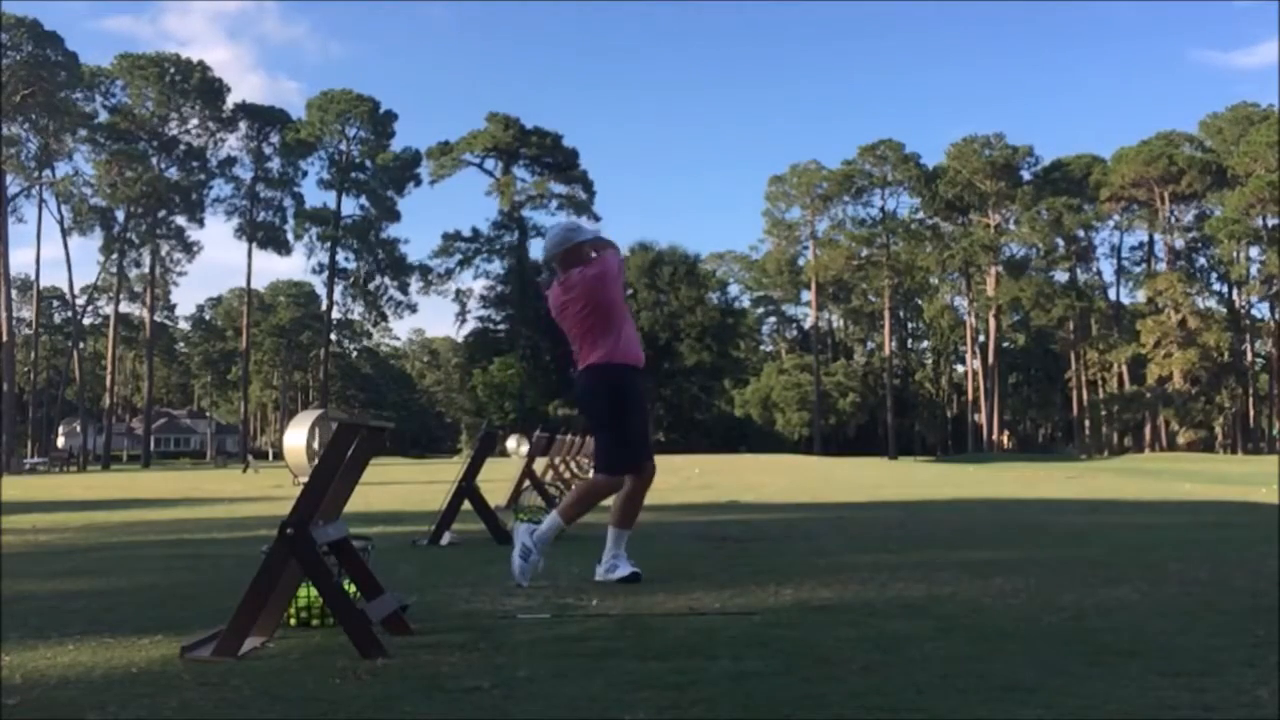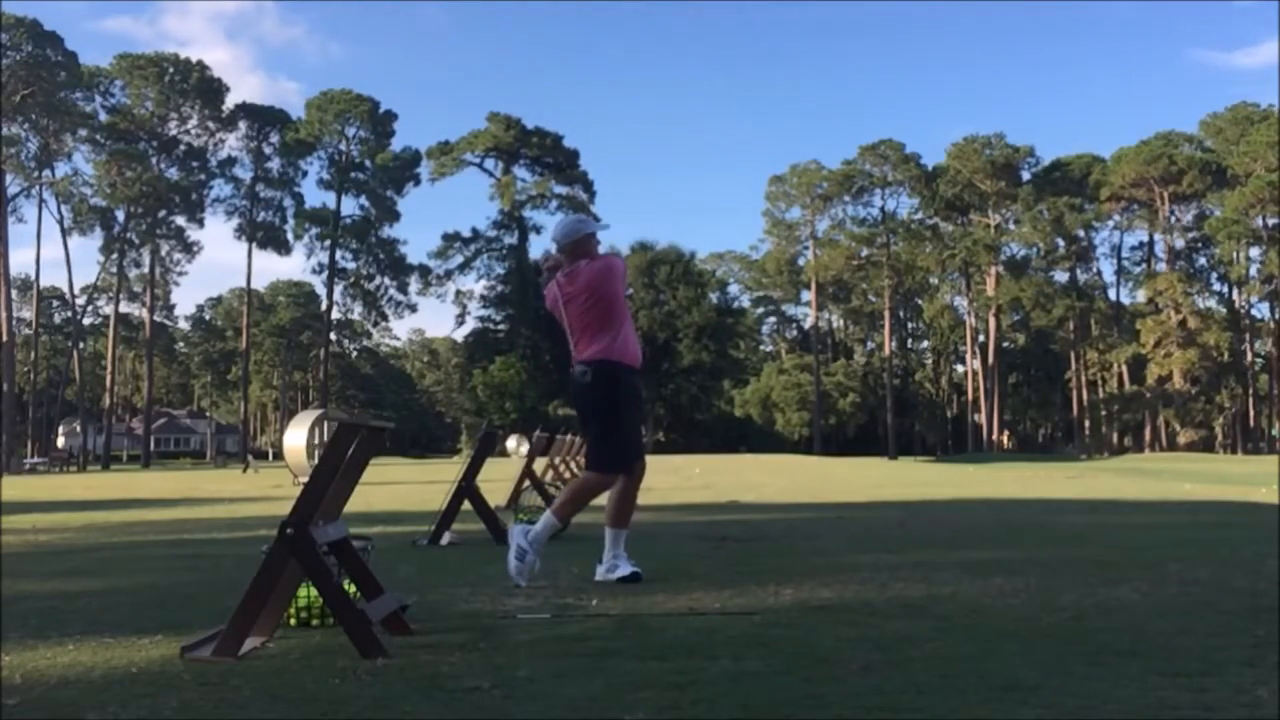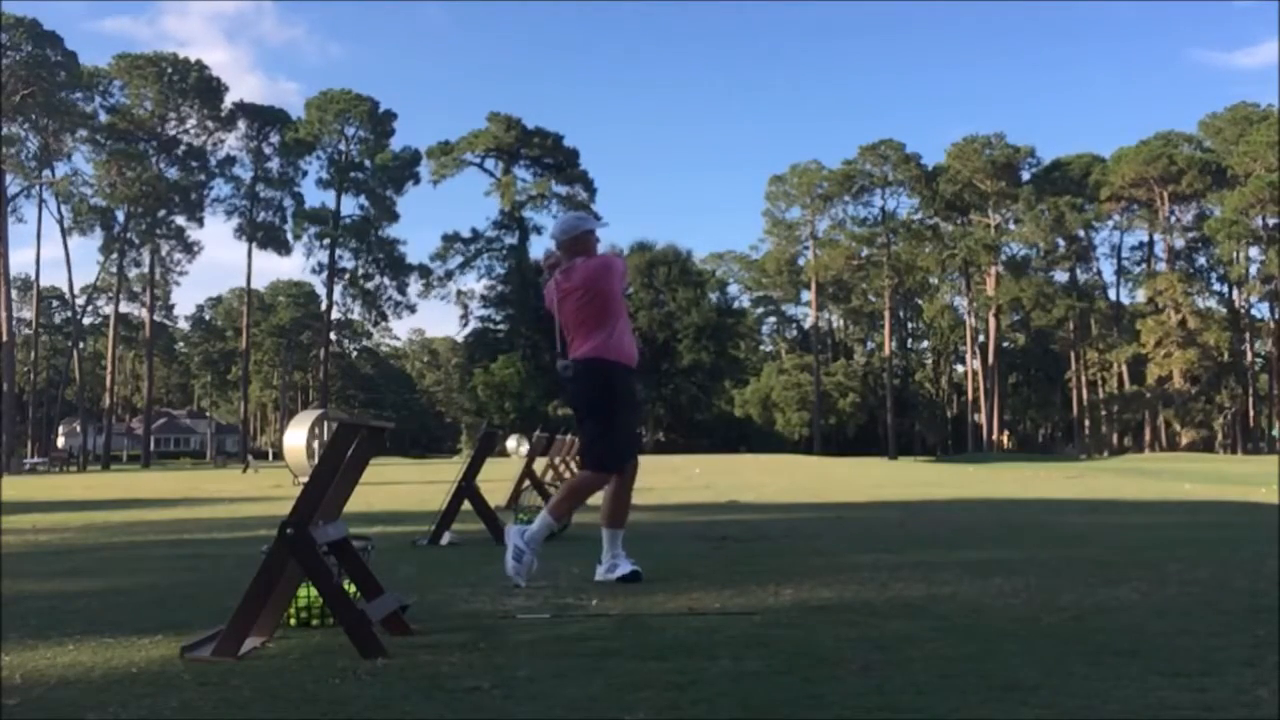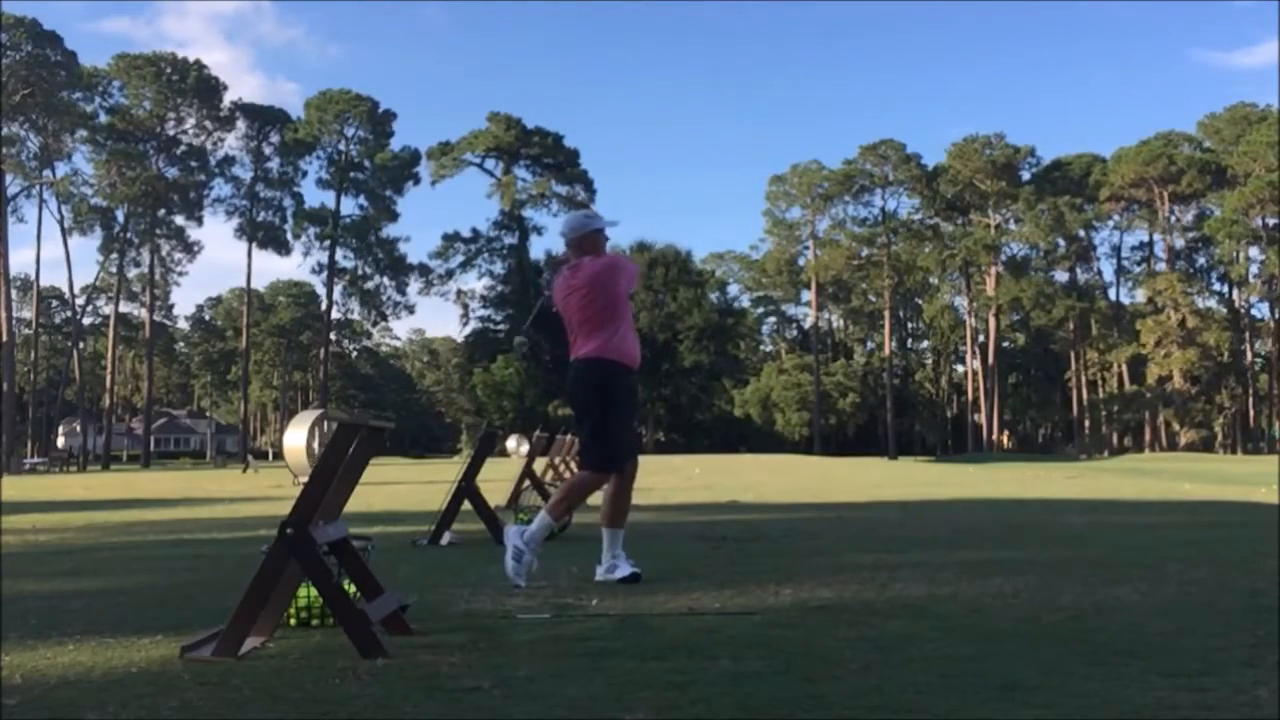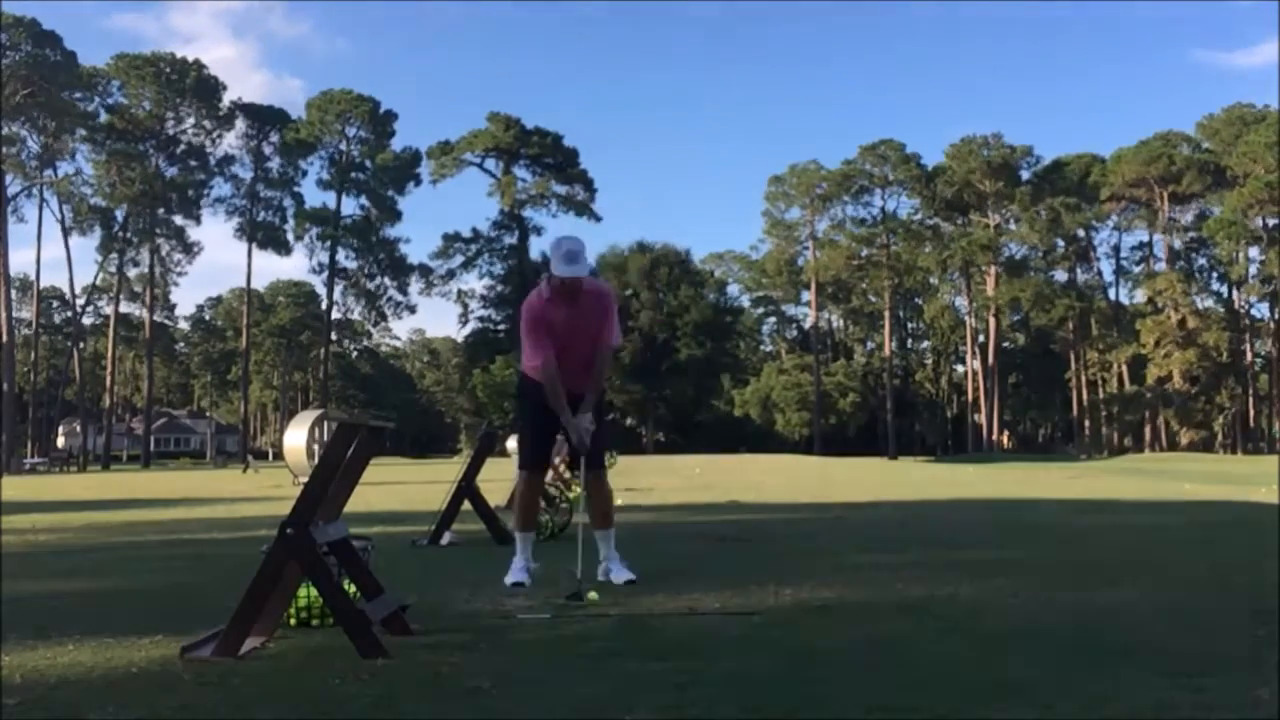
dt=0.5s
person 1, frame 1
left shoulder: (557, 291)
right shoulder: (597, 273)
right elbow: (611, 250)
right wrist: (600, 240)
left hip: (613, 381)
right hip: (611, 381)
left knee: (642, 469)
right knee: (612, 475)
left ankle: (613, 558)
right ankle: (538, 537)
person 1, frame 2
left shoulder: (555, 288)
right shoulder: (608, 266)
left wrist: (554, 272)
right wrist: (562, 267)
left hip: (595, 376)
right hip: (607, 377)
left knee: (632, 468)
right knee: (604, 471)
left ankle: (613, 559)
right ankle: (532, 538)
person 1, frame 3
left shoulder: (554, 286)
right shoulder: (605, 266)
left wrist: (556, 268)
right wrist: (563, 265)
left hip: (589, 374)
right hip: (603, 376)
left knee: (624, 467)
right knee: (599, 469)
left ankle: (612, 559)
right ankle: (529, 537)
person 1, frame 4
left shoulder: (563, 283)
right shoulder: (610, 267)
right elbow: (633, 271)
left wrist: (572, 263)
left hip: (594, 375)
right hip: (604, 377)
left knee: (624, 467)
right knee: (597, 469)
left ankle: (612, 559)
right ankle: (528, 537)
person 1, frame 5
left shoulder: (601, 295)
right shoulder: (535, 305)
left elbow: (604, 354)
right elbow: (546, 367)
left wrist: (587, 411)
right wrist: (567, 418)
left hip: (585, 392)
right hip: (540, 391)
left knee: (596, 475)
right knee: (531, 474)
left ankle: (609, 560)
right ankle: (522, 559)
